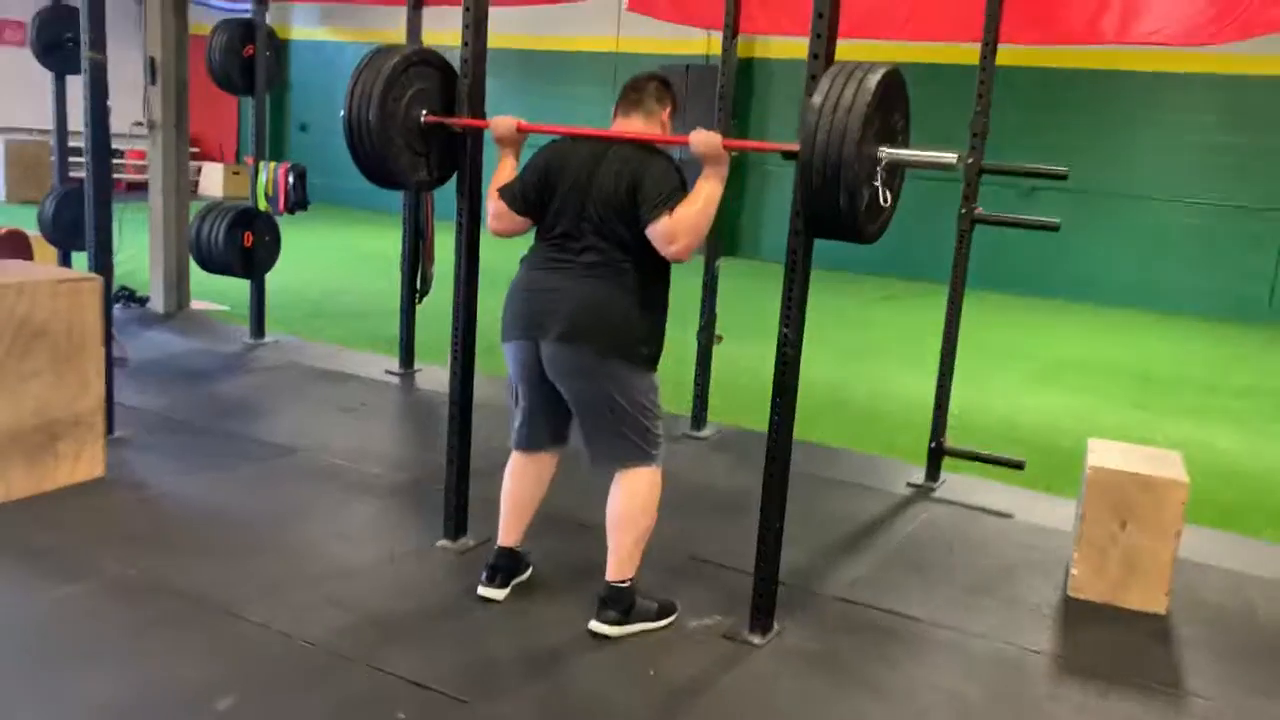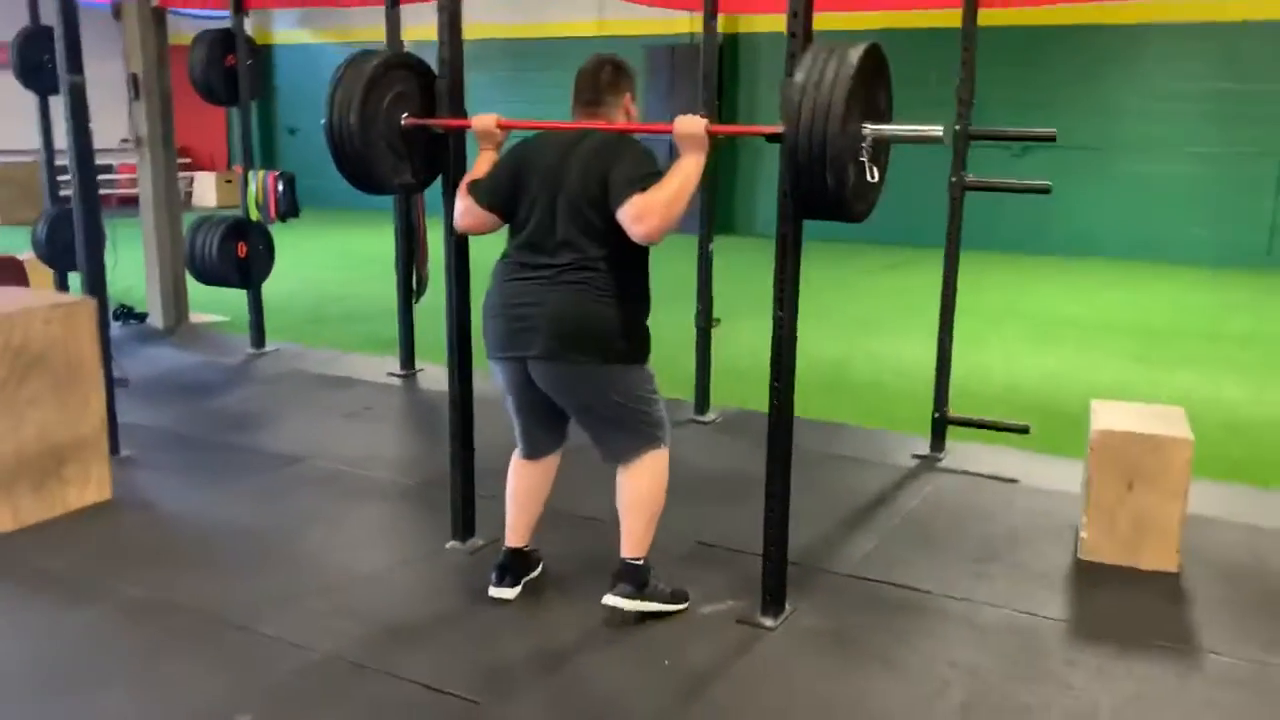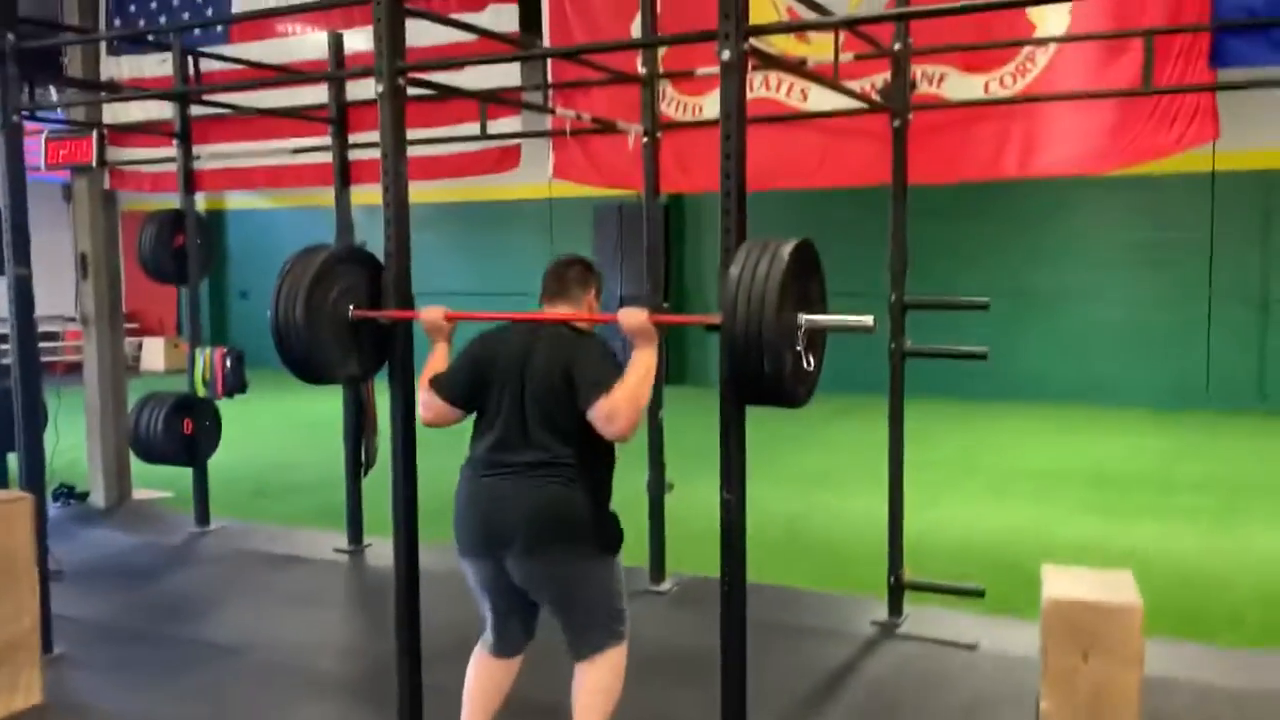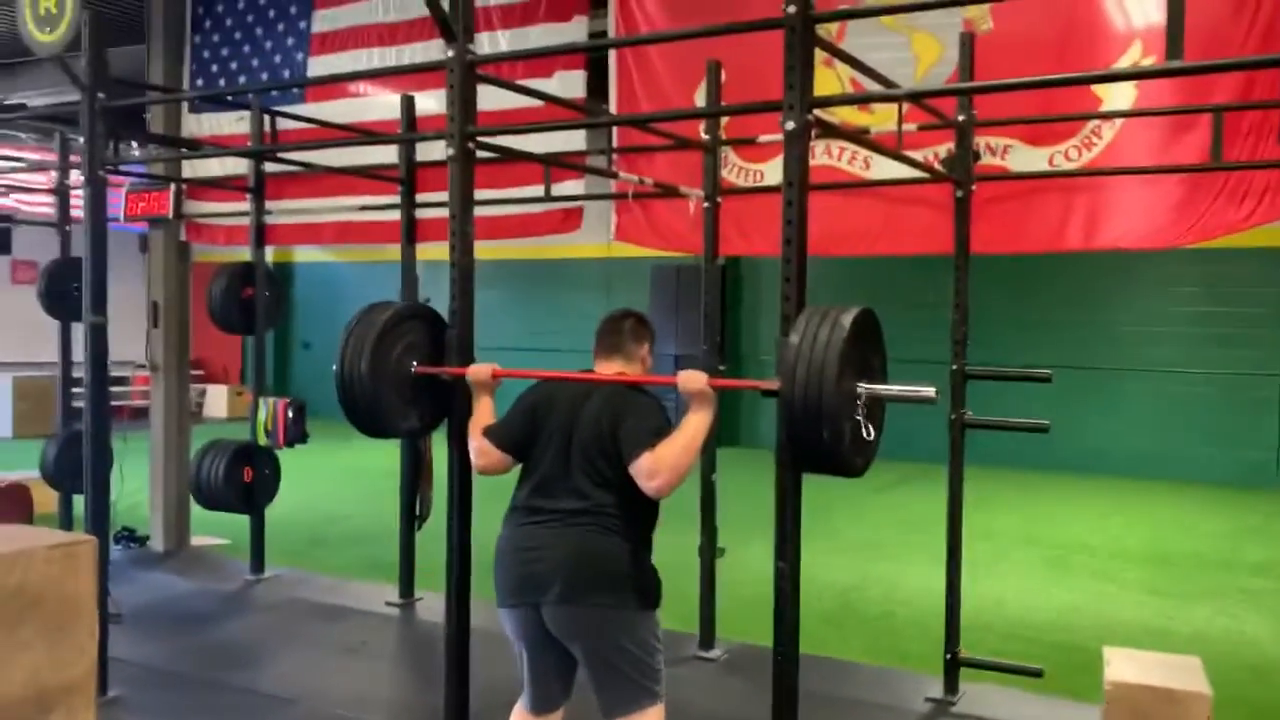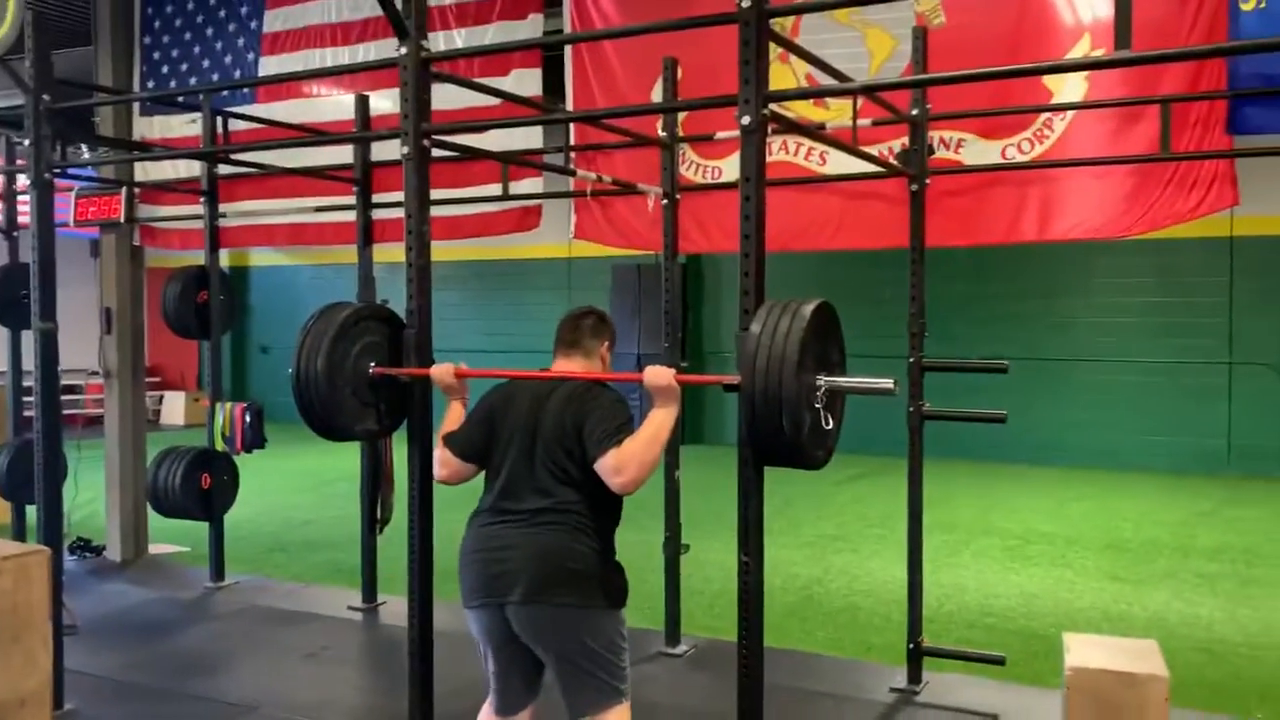
dt=0.5s
person 1, frame 1
left shoulder: (557, 152)
right shoulder: (653, 166)
left elbow: (499, 220)
right elbow: (676, 241)
left wrist: (507, 150)
right wrist: (713, 172)
left hip: (529, 312)
right hip: (599, 329)
left knee: (534, 442)
right knee: (637, 460)
left ankle: (503, 564)
right ankle: (618, 599)
person 1, frame 2
left shoulder: (528, 151)
right shoulder: (625, 155)
left elbow: (466, 218)
right elbow: (646, 224)
left wrist: (487, 149)
right wrist: (692, 154)
left hip: (510, 323)
right hip: (586, 332)
left knee: (536, 443)
right knee: (644, 444)
left ankle: (512, 563)
right ankle: (633, 578)
person 1, frame 3
left shoulder: (489, 343)
right shoulder: (586, 350)
left elbow: (431, 411)
right elbow: (615, 422)
left wrist: (440, 341)
right wrist: (645, 349)
left hip: (480, 516)
right hip: (558, 523)
left knee: (502, 638)
right knee: (603, 642)
person 1, frame 4
left shoulder: (543, 394)
right shoulder: (637, 405)
left elbow: (484, 458)
right elbow: (656, 477)
left wrist: (483, 394)
right wrist: (700, 410)
left hip: (521, 566)
right hip: (597, 576)
person 1, frame 5
left shoulder: (502, 397)
right shoulder: (598, 402)
left elbow: (446, 468)
right elbow: (623, 473)
left wrist: (456, 399)
right wrist: (664, 406)
left hip: (485, 567)
right hip: (562, 575)
